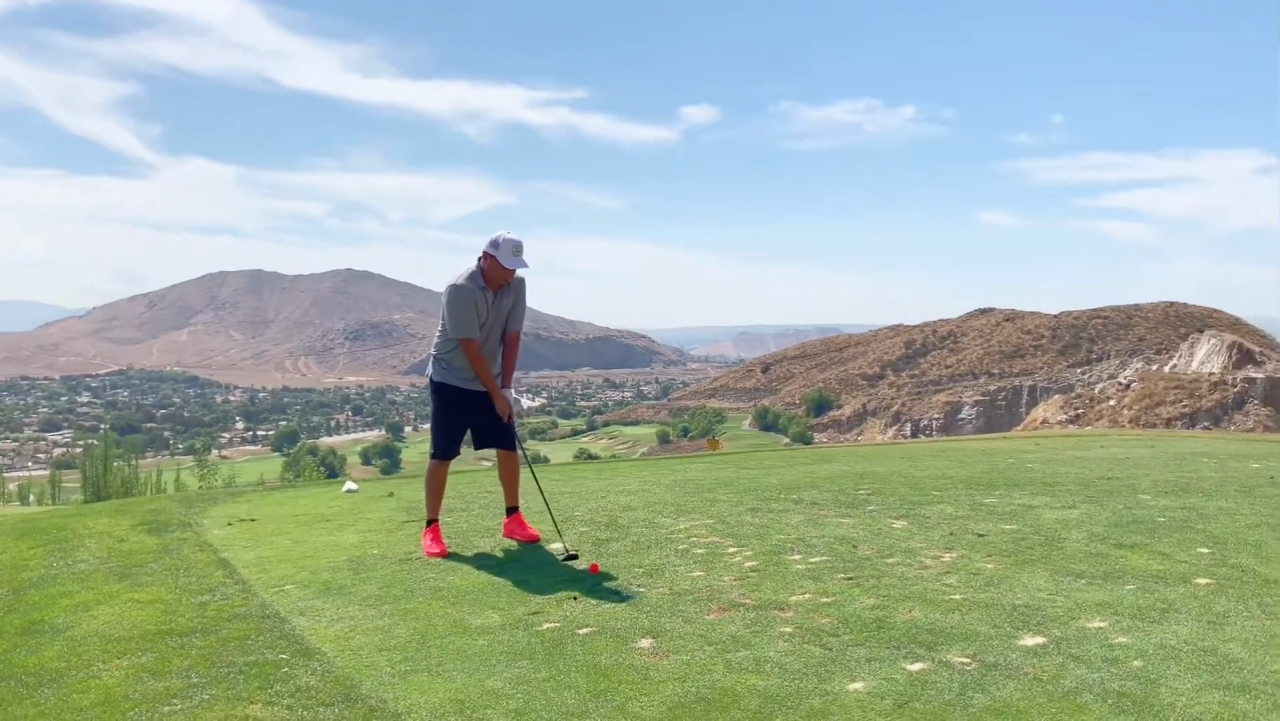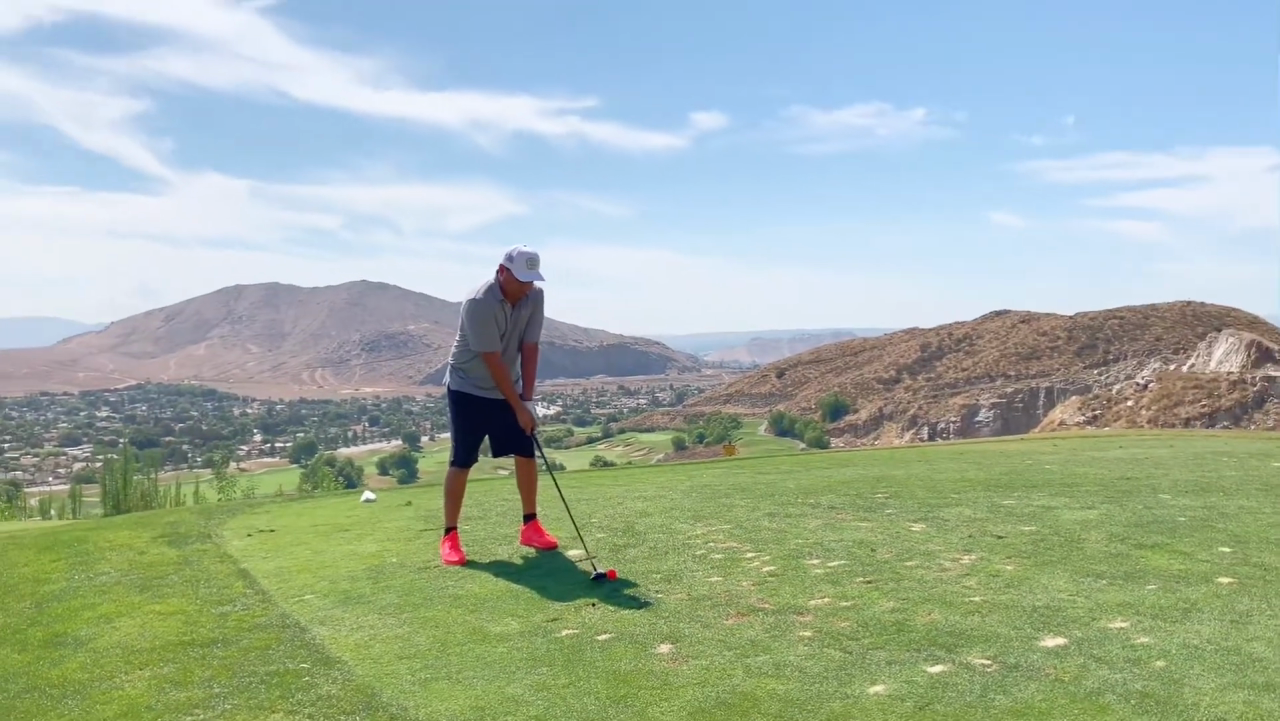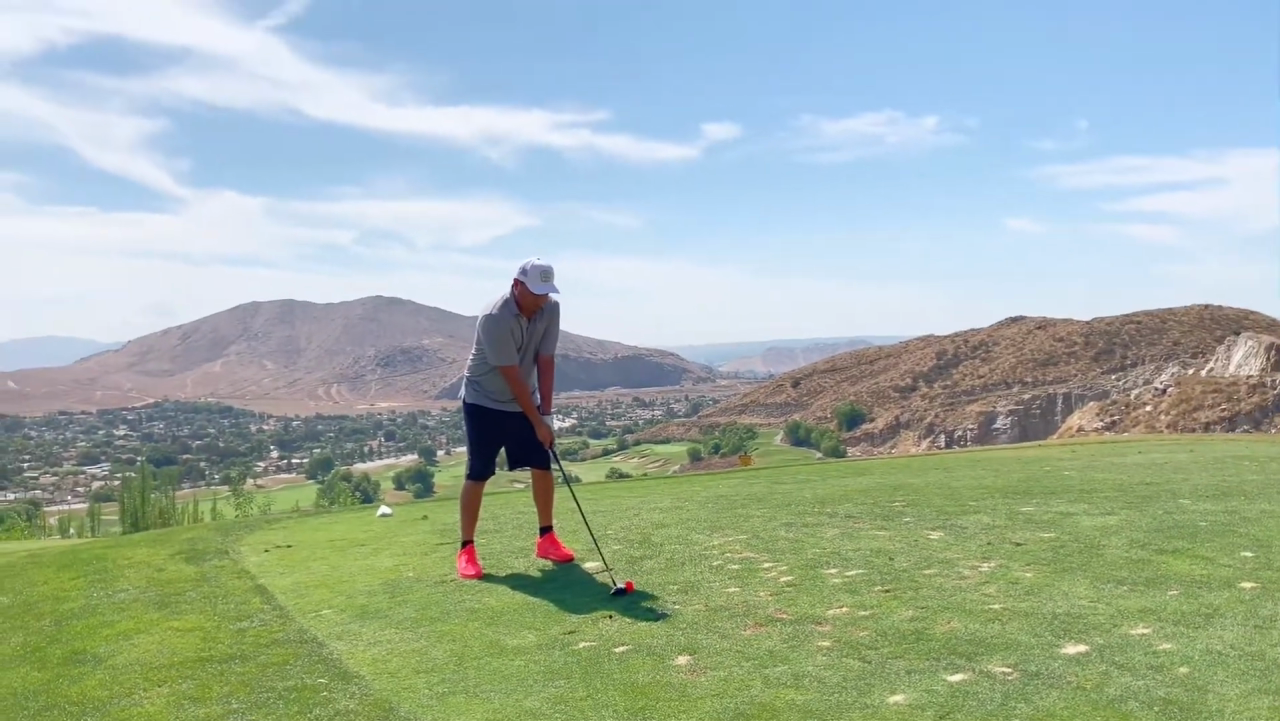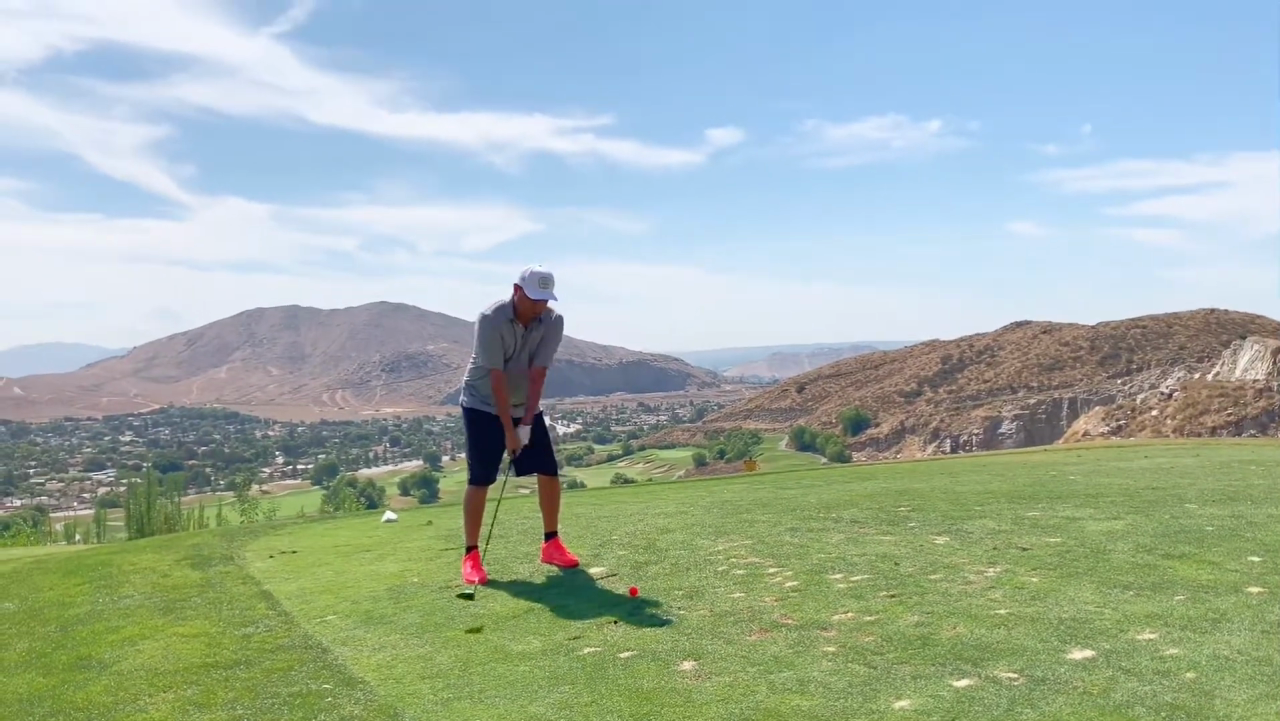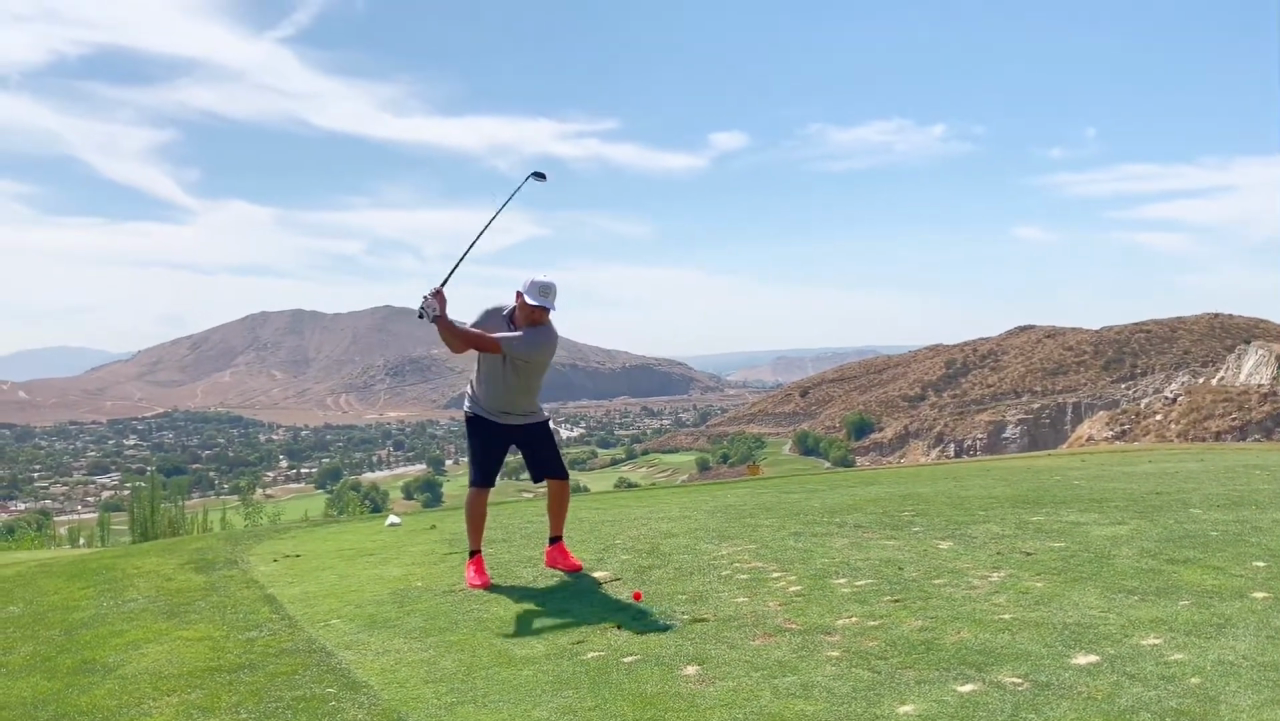
dt=0.5s
person 1, frame 1
left shoulder: (517, 285)
right shoulder: (459, 290)
left elbow: (511, 338)
right elbow: (471, 349)
left wrist: (506, 388)
right wrist: (495, 394)
left hip: (491, 381)
right hip: (451, 381)
left knee: (508, 447)
right knee: (442, 454)
left ankle: (513, 518)
right ankle: (431, 528)
person 1, frame 2
left shoulder: (535, 297)
right shoulder: (479, 304)
left elbow: (530, 349)
right elbow: (494, 362)
left wrist: (528, 399)
right wrist: (519, 408)
left hip: (508, 388)
right hip: (469, 389)
left knee: (526, 453)
right knee: (462, 461)
left ankle: (530, 525)
right ankle: (450, 536)
person 1, frame 3
left shoulder: (550, 309)
right shoulder: (495, 319)
left elbow: (545, 362)
right elbow: (512, 376)
left wrist: (546, 413)
right wrist: (537, 422)
left hip: (523, 401)
right hip: (484, 402)
left knee: (542, 466)
right knee: (478, 474)
left ankle: (546, 537)
right ankle: (466, 549)
person 1, frame 4
left shoulder: (553, 322)
right shoulder: (491, 319)
left elbow: (538, 375)
right elbow: (494, 378)
left wrist: (527, 423)
right wrist: (507, 427)
left hip: (524, 408)
right hip: (482, 409)
left knee: (549, 472)
right knee: (480, 480)
left ankle: (551, 543)
right ankle: (471, 555)
person 1, frame 5
left shoulder: (545, 336)
right shoulder: (493, 315)
left elbow: (485, 343)
right elbow: (458, 344)
left wrist: (440, 318)
right wrist: (441, 316)
left hip: (528, 418)
right hip: (484, 414)
left knee: (559, 479)
right knee: (480, 485)
left ankle: (555, 547)
right ankle: (474, 559)
